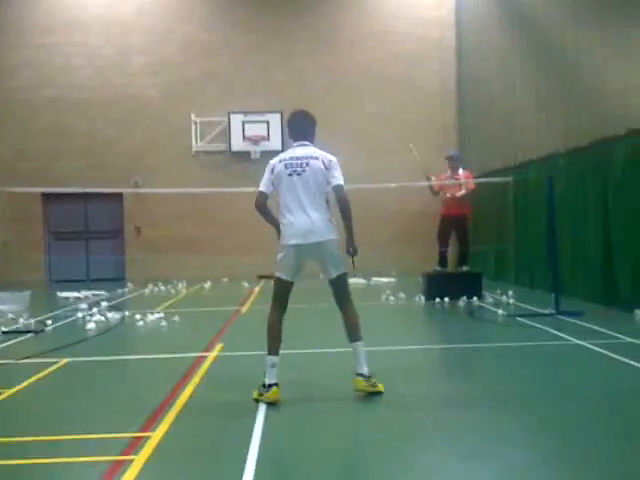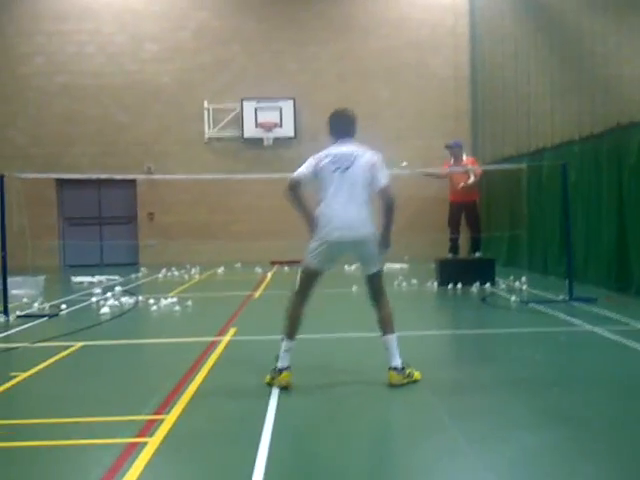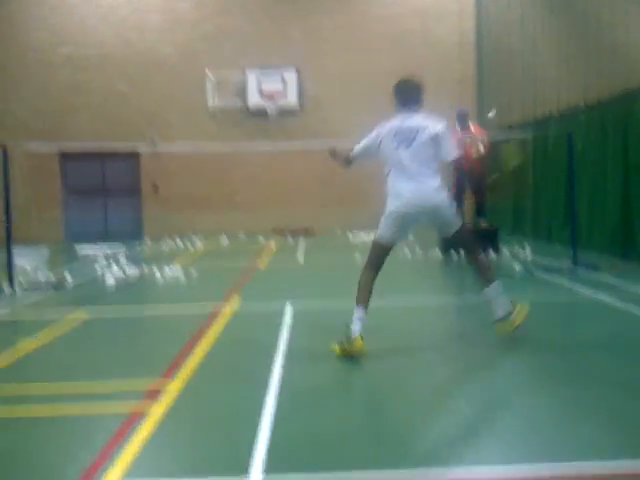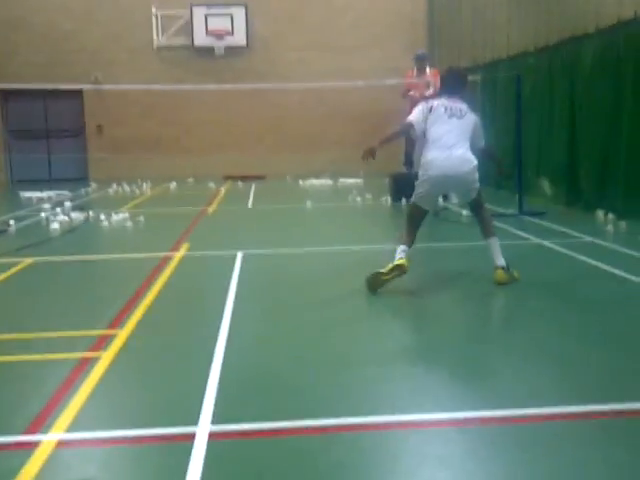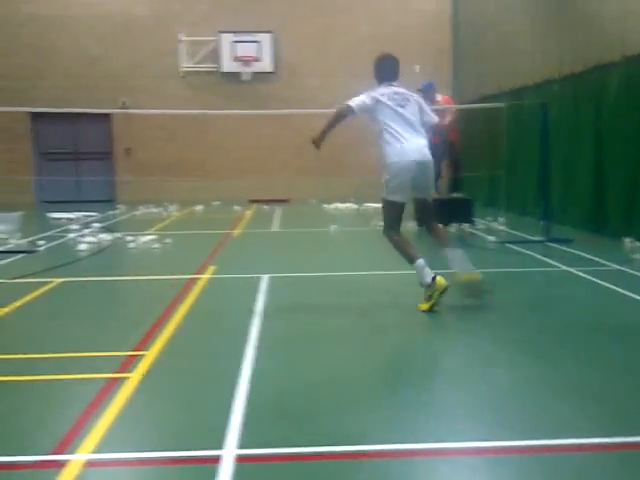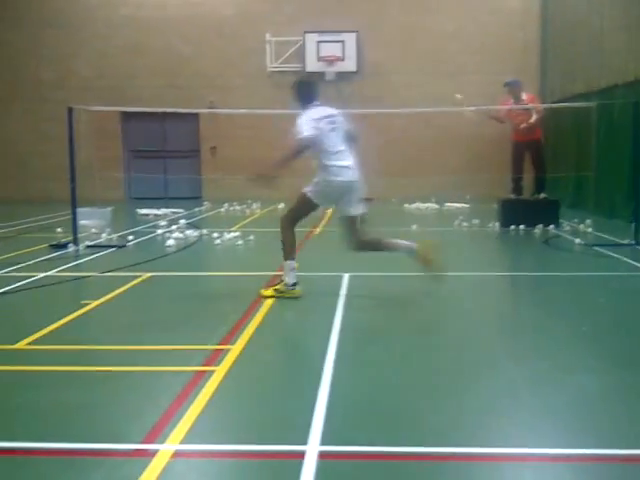
dt=0.4s
person 1, frame 1
left shoulder: (276, 163)
right shoulder: (326, 159)
left elbow: (259, 203)
right elbow: (342, 199)
right wrist: (351, 237)
left hip: (292, 239)
right hip: (324, 237)
left knee: (278, 308)
right knee: (345, 303)
left ankle: (270, 383)
right ankle: (362, 374)
person 1, frame 2
left shoulder: (320, 158)
right shoulder: (371, 157)
left elbow: (293, 184)
right elbow: (388, 199)
left wrist: (311, 216)
right wrist: (386, 233)
left hip: (329, 232)
right hip: (364, 233)
left knee: (300, 296)
right knee: (379, 298)
left ankle: (282, 368)
right ankle: (397, 367)
person 1, frame 3
left shoulder: (384, 130)
right shoulder: (437, 126)
left elbow: (350, 158)
left wrist: (338, 155)
left hip: (400, 205)
right hip: (434, 200)
left knee: (371, 268)
right knee: (473, 250)
left ankle: (355, 336)
right ankle: (504, 313)
person 1, frame 4
left shoulder: (430, 105)
right shoulder: (471, 115)
left elbow: (407, 128)
right elbow: (483, 150)
left wrist: (377, 145)
left hip: (433, 169)
right hip: (465, 168)
left knee: (411, 225)
right knee: (480, 213)
left ankle: (399, 259)
right ankle: (501, 267)
person 1, frame 5
left shoulder: (372, 96)
right shoulder: (413, 97)
left elbow: (344, 110)
left wrist: (321, 135)
right wrist: (438, 169)
left hip: (399, 162)
right hip: (423, 159)
left knee: (391, 230)
right knee: (430, 222)
left ankle: (431, 281)
right ankle: (466, 272)
person 1, frame 6
left shoulder: (307, 119)
right shoulder: (335, 114)
left elbow: (303, 145)
right elbow: (351, 136)
left wrist: (275, 169)
left hip: (330, 179)
right hip: (351, 177)
left knee: (287, 223)
right knee: (358, 242)
left ankle: (290, 283)
right ankle: (415, 250)
